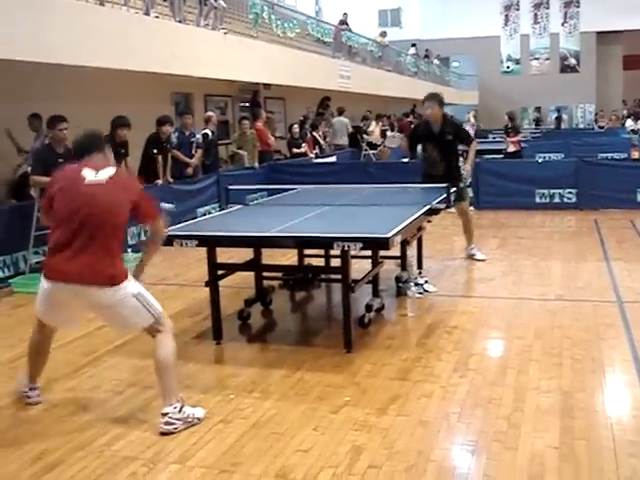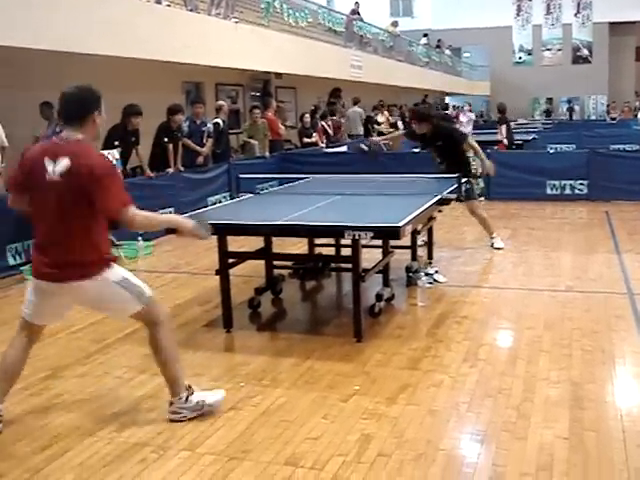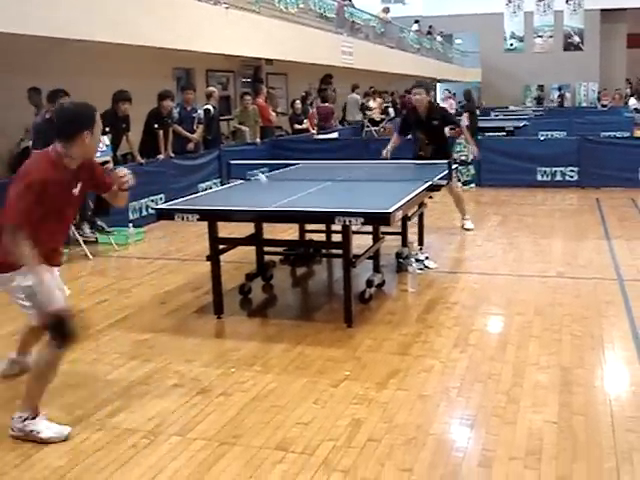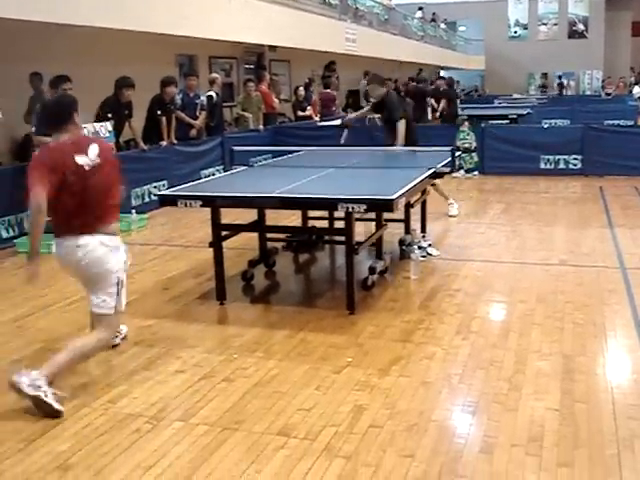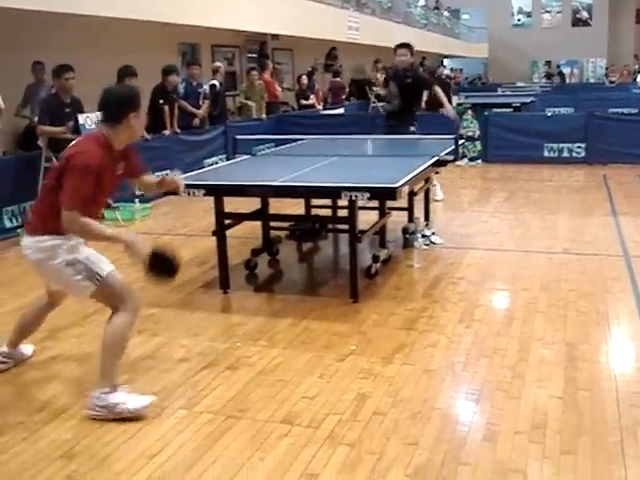
dt=0.5s
person 1, frame 1
left shoulder: (62, 178)
right shoulder: (127, 183)
right elbow: (159, 231)
right wrist: (146, 261)
left hip: (60, 275)
right hip: (107, 280)
left knee: (43, 328)
right knee: (163, 331)
left ankle: (31, 388)
right ankle: (172, 411)
person 1, frame 2
left shoulder: (33, 156)
right shoulder: (96, 164)
right elbow: (131, 219)
right wrist: (176, 221)
left hip: (46, 271)
right hip: (92, 272)
right knee: (158, 318)
right ankle: (182, 399)
person 1, frame 3
left shoulder: (82, 164)
right shoulder: (38, 175)
left elbow: (107, 191)
left wrist: (120, 182)
right wrist: (46, 288)
left hip: (43, 258)
left knee: (56, 320)
right knee: (60, 333)
person 1, frame 4
left shoulder: (45, 159)
right shoulder: (102, 148)
left elbow: (38, 205)
left wrist: (33, 254)
left hip: (67, 245)
right hip: (104, 244)
left knee: (96, 285)
right knee: (102, 333)
left ankle: (111, 327)
right ankle: (38, 378)
person 1, frame 5
left shoulder: (119, 149)
right shoulder: (89, 157)
left elbow: (139, 181)
right elbow: (70, 220)
left wrist: (163, 182)
right wrist: (125, 239)
left hip: (44, 239)
right hip: (54, 241)
left knee: (54, 296)
right knee: (127, 303)
right ankle: (106, 393)
person 2, frame 1
left shoulder: (453, 126)
right shoulder: (419, 128)
left elbow: (471, 143)
right elbow: (409, 148)
left wrist: (469, 164)
left hip: (452, 175)
right hip: (429, 177)
left knee: (464, 211)
left ankle: (471, 247)
person 2, frame 2
left shoulder: (446, 130)
right shoulder: (420, 133)
left elbow: (468, 141)
right elbow: (404, 134)
left wrist: (484, 160)
right wrist: (382, 139)
left hip: (462, 171)
right hip: (446, 171)
left knee: (473, 207)
left ankle: (494, 236)
person 2, frame 3
left shoulder: (440, 112)
right shoulder: (409, 116)
left elbow: (459, 126)
right elbow: (399, 135)
left wrist: (471, 144)
right wrist: (389, 149)
left hip: (441, 156)
right hip: (420, 157)
left knee: (452, 186)
left ankle: (465, 217)
person 2, frame 4
left shoulder: (391, 102)
right shoulder: (381, 101)
left elbow: (400, 122)
right elbow: (371, 108)
left wrist: (399, 146)
right wrist: (354, 116)
left hip: (407, 144)
right hip: (394, 146)
person 2, frame 5
left shoulder: (416, 75)
right shoulder: (392, 73)
left elbow: (435, 88)
left wrist: (447, 105)
left hip: (406, 120)
right hip: (392, 119)
left ankle: (434, 185)
